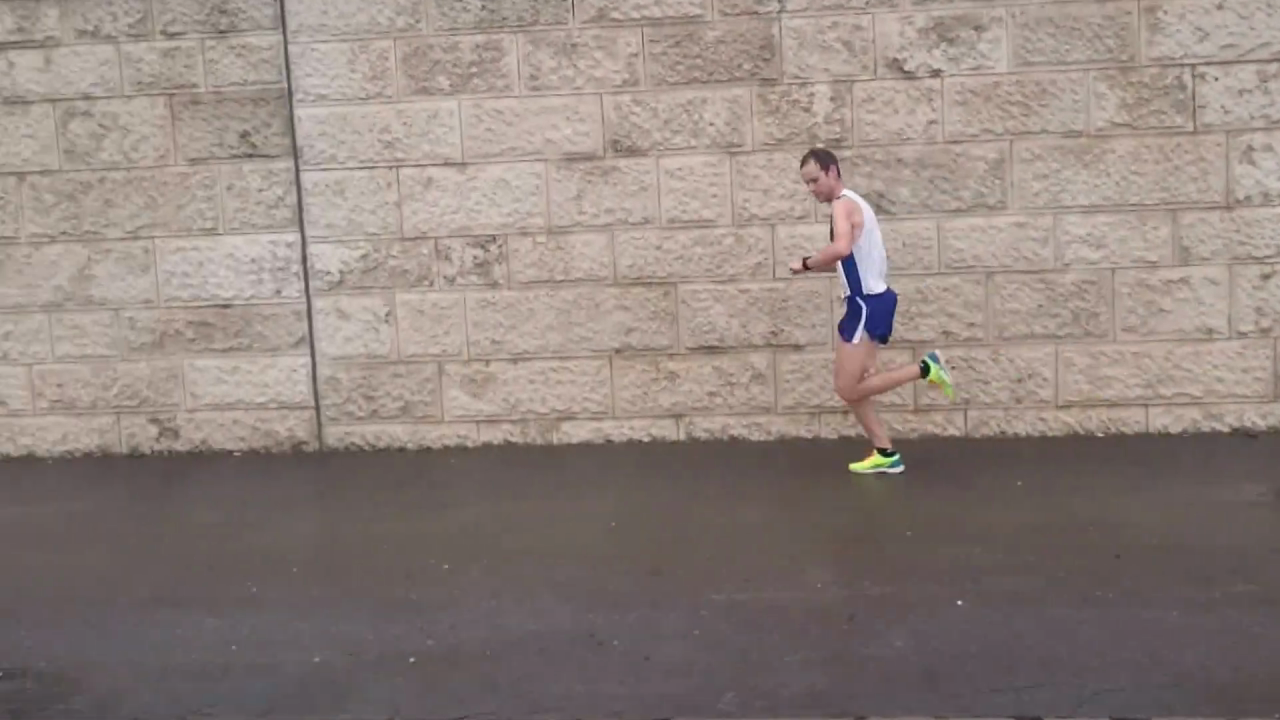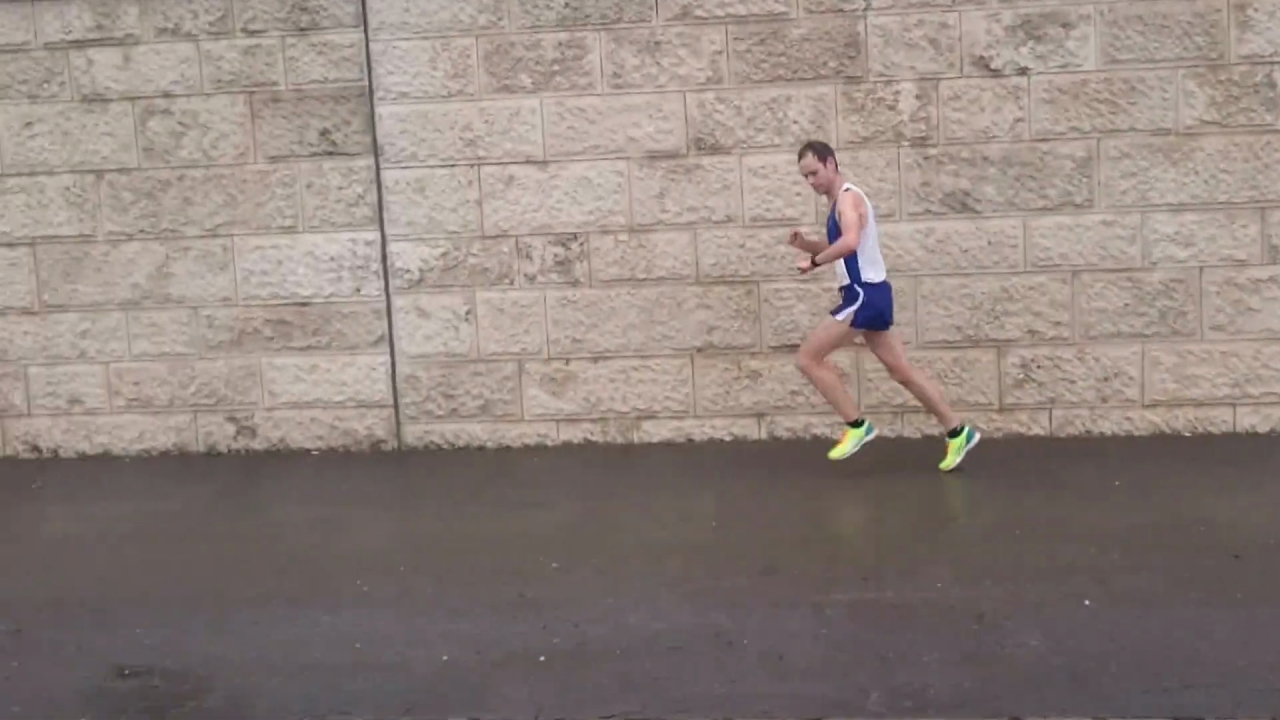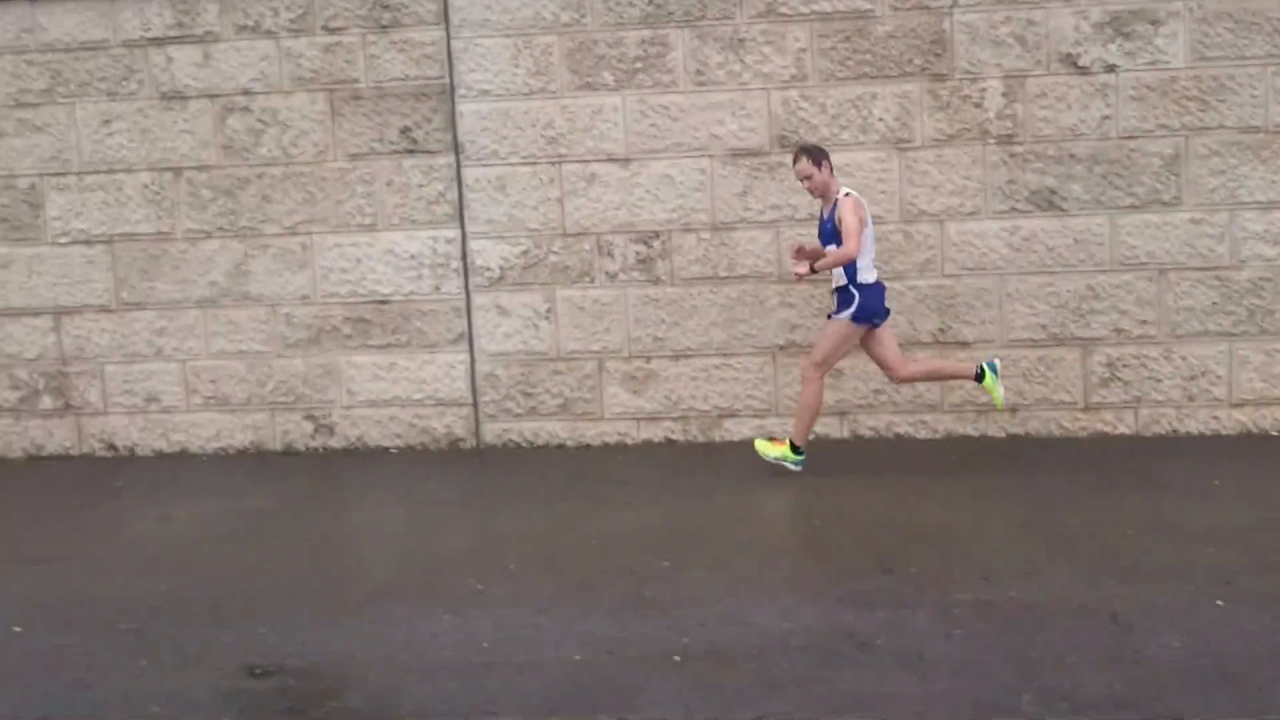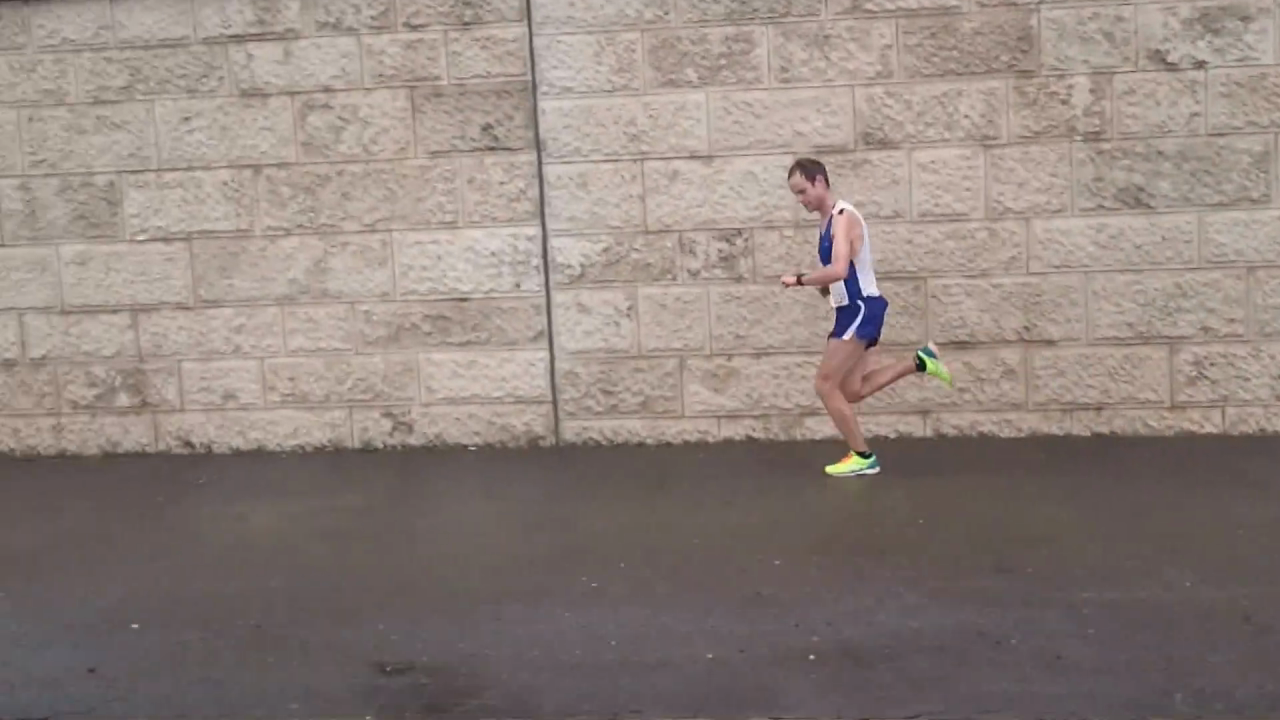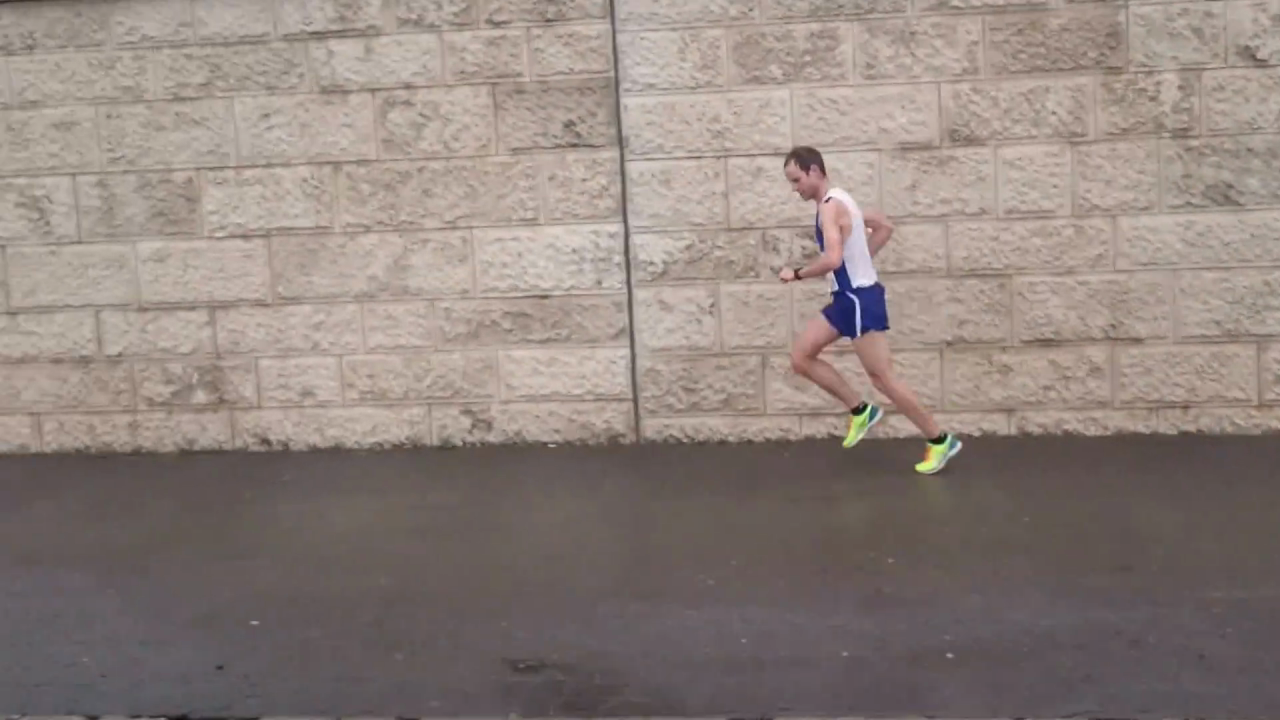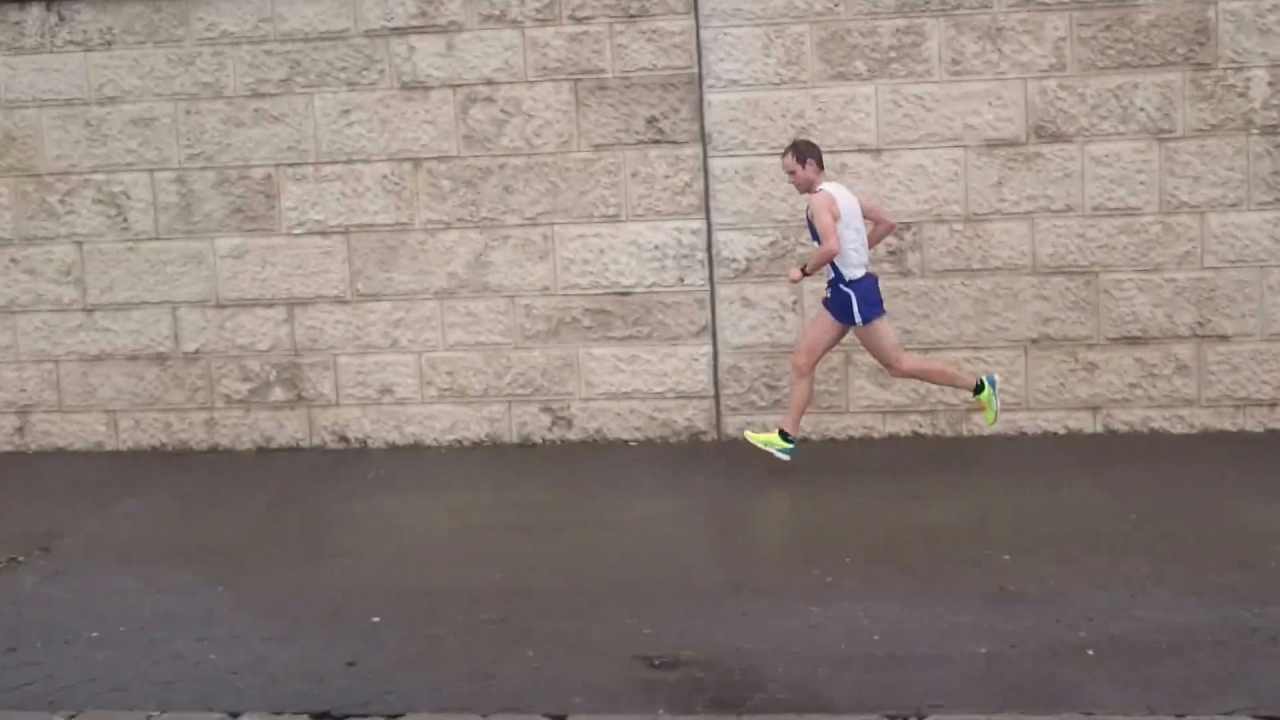
dt=0.1s
person 1, frame 1
left shoulder: (845, 205)
right shoulder: (854, 206)
left elbow: (840, 249)
left wrist: (804, 263)
right wrist: (813, 263)
left hip: (867, 306)
right hip: (868, 302)
left knee: (849, 390)
right knee: (853, 388)
left ankle: (925, 369)
right ankle: (886, 453)
person 1, frame 2
left shoulder: (849, 196)
right shoulder: (836, 202)
left elbow: (850, 242)
right elbow: (838, 250)
left wrist: (813, 261)
right wrist: (805, 243)
left hip: (864, 295)
right hip: (861, 295)
left knee: (807, 359)
right knee: (901, 371)
left ankle: (857, 424)
right ankle: (957, 433)
person 1, frame 3
left shoulder: (847, 201)
right shoulder: (829, 206)
left elbow: (852, 250)
left wrist: (809, 268)
right wrist: (807, 252)
left hip: (860, 298)
right hip: (852, 296)
left knee: (812, 368)
right knee: (900, 370)
left ankle: (794, 449)
right ankle: (980, 373)
person 1, frame 4
left shoulder: (844, 217)
right shoulder: (830, 219)
left elbow: (838, 271)
left wrist: (797, 280)
right wrist: (828, 286)
left hip: (862, 310)
right hip: (852, 311)
left knee: (825, 385)
right knee: (851, 391)
left ankle: (862, 456)
right ankle: (919, 362)
person 1, frame 5
left shoulder: (832, 206)
right shoulder: (838, 201)
left elbow: (833, 260)
right elbow: (884, 228)
left wrist: (796, 272)
left hip: (860, 300)
right hip: (848, 298)
left knee: (884, 381)
right knee: (799, 358)
left ankle: (939, 441)
right ankle: (860, 410)
person 1, frame 6
left shoulder: (819, 198)
right shoulder: (839, 193)
left elbow: (831, 247)
right elbow: (887, 221)
left wrist: (803, 271)
left hip: (854, 291)
right hip: (844, 290)
left knee: (897, 364)
right knee: (801, 361)
left ankle: (979, 386)
right ankle: (785, 438)
